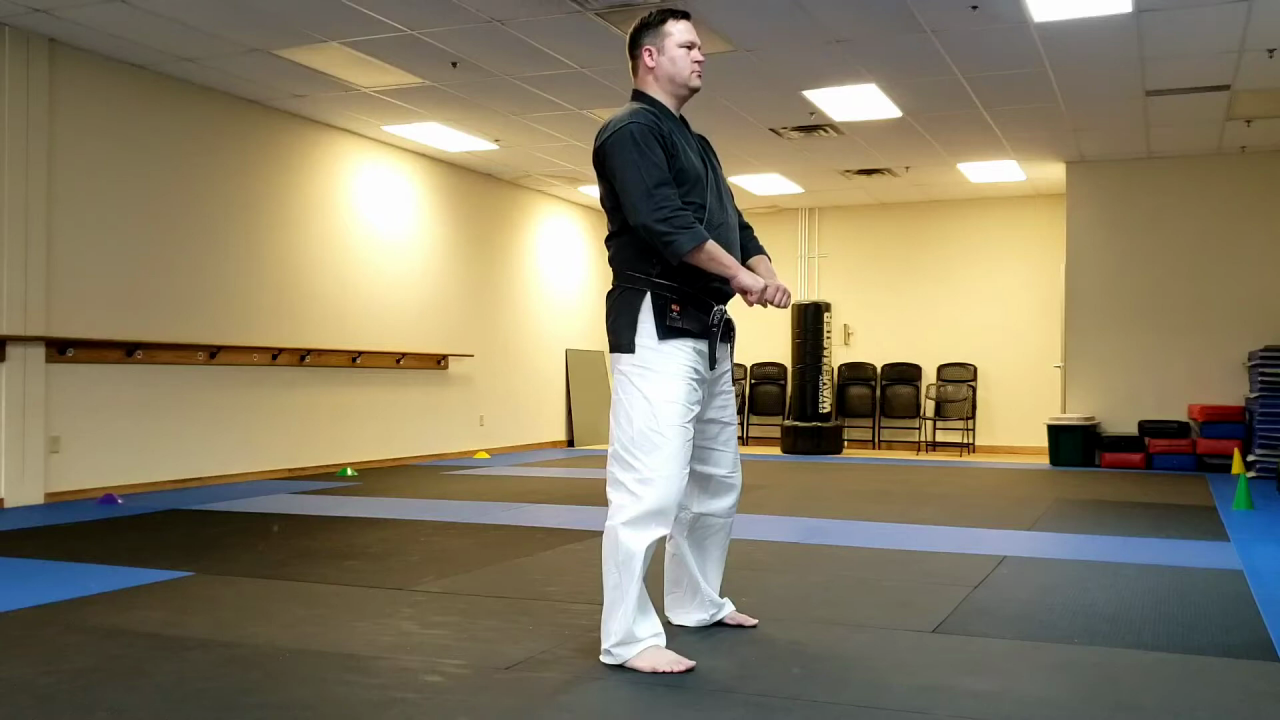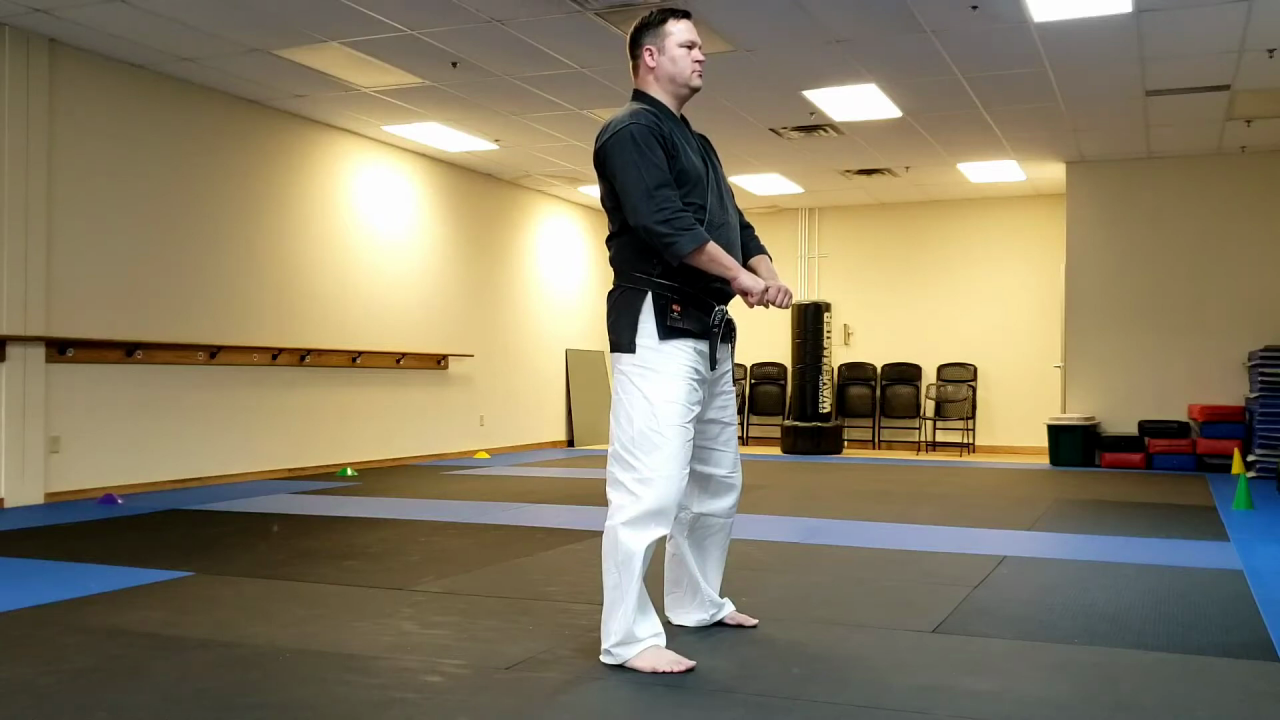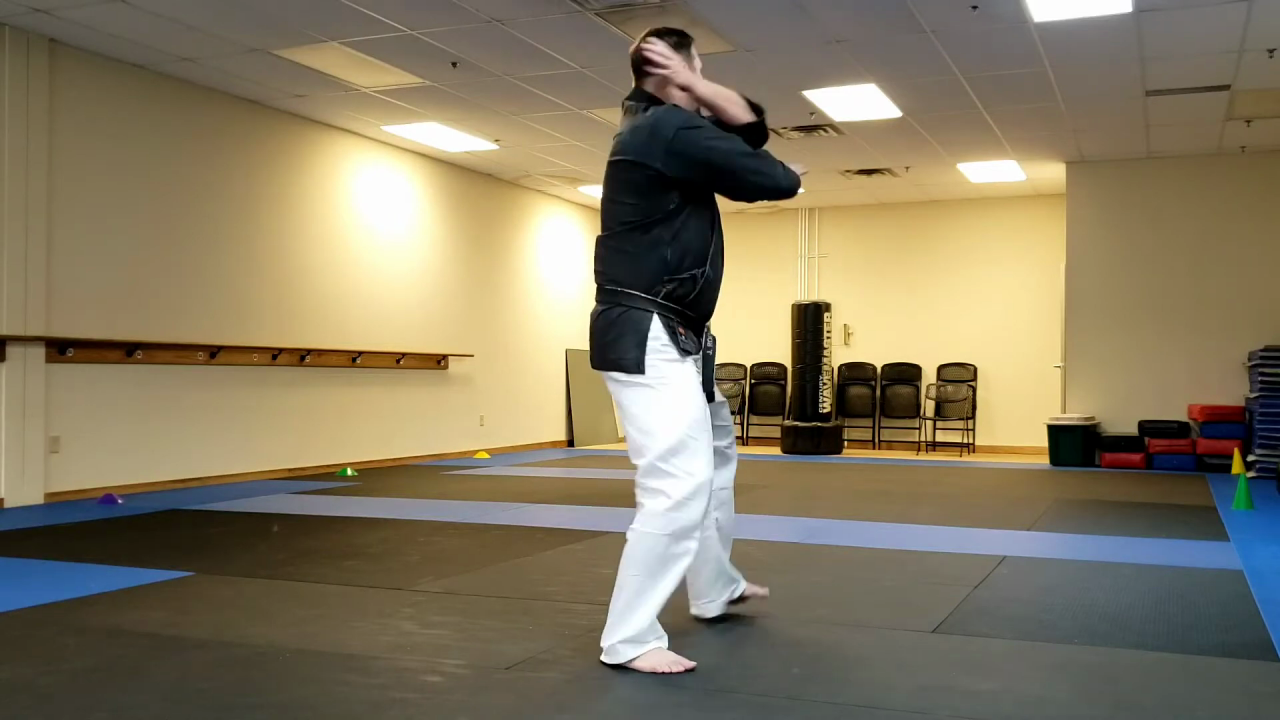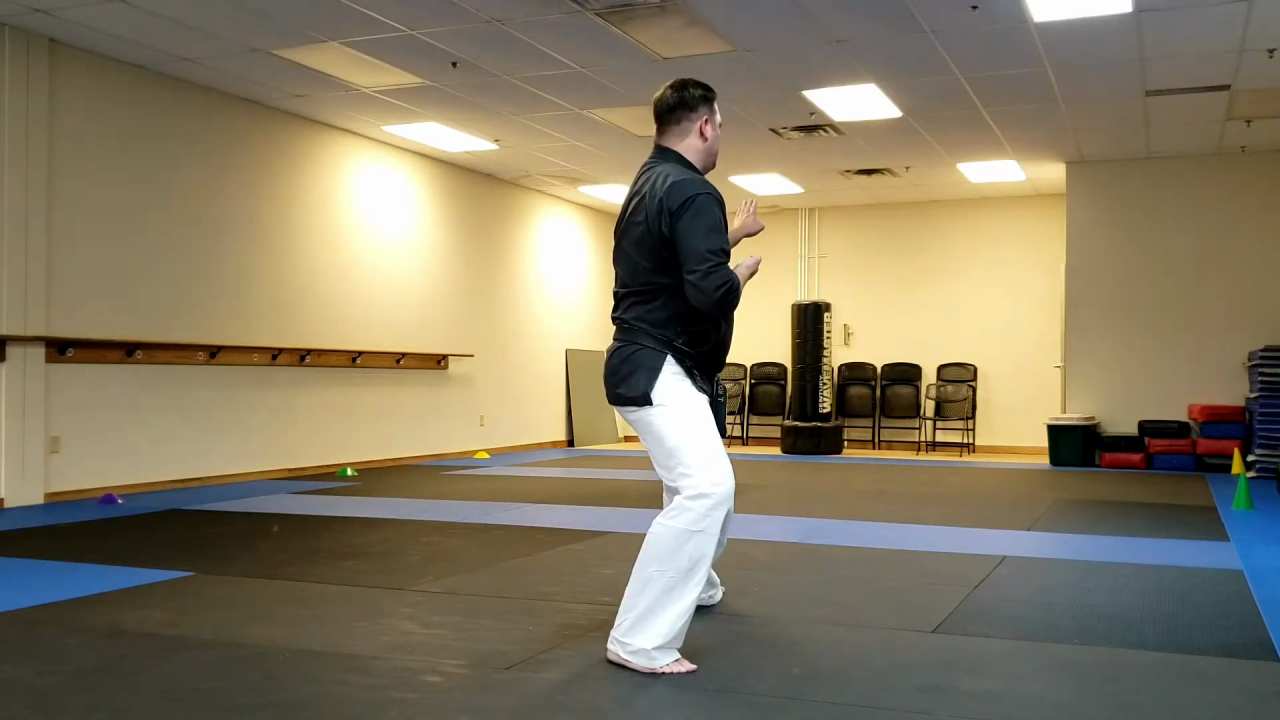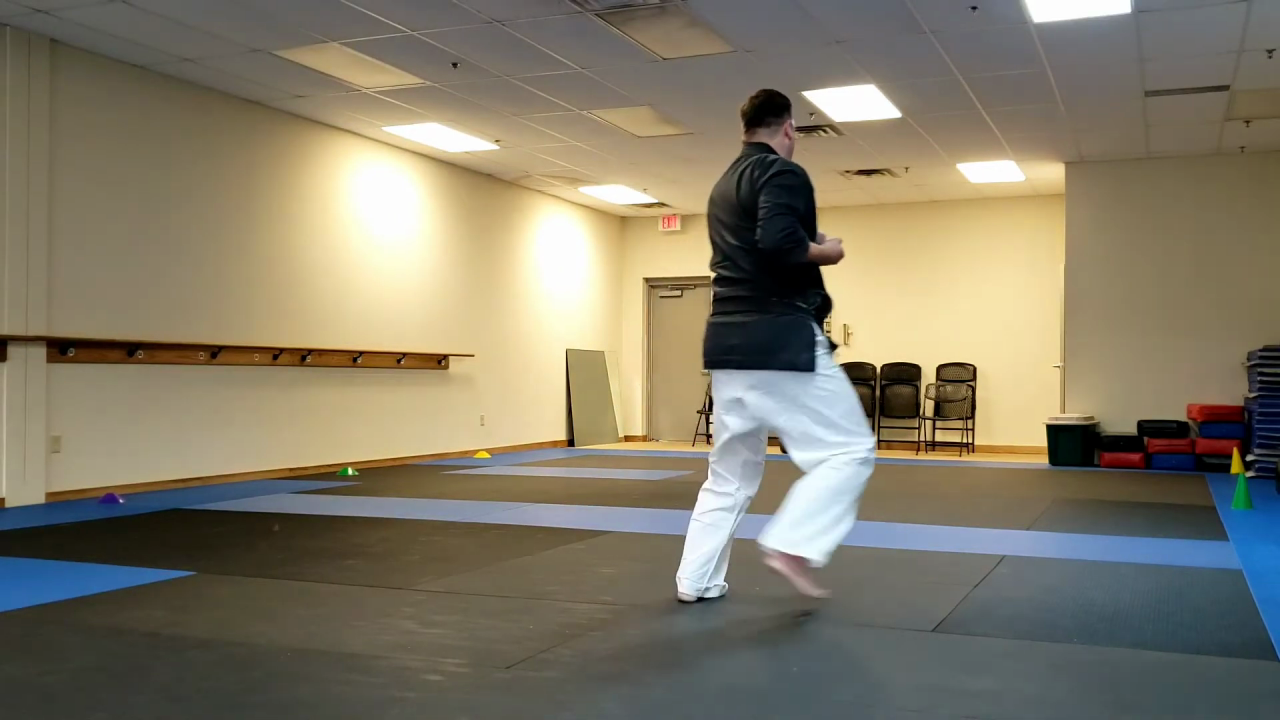
dt=1s
person 1, frame 1
left shoulder: (694, 143)
right shoulder: (631, 131)
left elbow: (733, 223)
right elbow: (663, 222)
left wrist: (768, 275)
right wrist: (741, 275)
left hip: (707, 330)
right hip: (657, 327)
left knee: (716, 481)
right knee: (651, 486)
left ankle: (696, 603)
right ankle: (627, 637)
person 1, frame 2
left shoulder: (695, 143)
right shoulder: (631, 131)
left elbow: (734, 223)
right elbow: (665, 224)
left wrist: (768, 274)
right wrist: (741, 277)
left hip: (708, 329)
right hip: (658, 327)
left knee: (716, 480)
right knee: (650, 485)
left ankle: (696, 603)
right ankle: (627, 637)
person 1, frame 3
left shoulder: (656, 126)
right shoulder: (671, 128)
left elbow: (747, 124)
right elbow: (754, 176)
left wrist: (693, 88)
left hip: (656, 333)
right hip: (644, 335)
left knee: (714, 452)
right knee: (682, 484)
left ankle: (714, 584)
right ankle: (628, 639)
person 1, frame 4
left shoulder: (651, 184)
right shoulder: (691, 192)
right elbow: (710, 292)
left wrist: (733, 233)
right wrist: (744, 269)
left hip: (651, 363)
right hip: (660, 369)
left knee: (698, 484)
right knee: (706, 489)
left ankle: (693, 585)
right ankle: (639, 641)
person 1, frame 5
left shoulder: (725, 185)
right shoulder: (782, 173)
right elbow: (778, 242)
left wrist: (806, 244)
right wrist: (824, 251)
left hip: (726, 341)
right hip: (782, 338)
left knee: (731, 470)
right knee: (847, 451)
left ankle: (698, 579)
right ankle: (790, 544)
